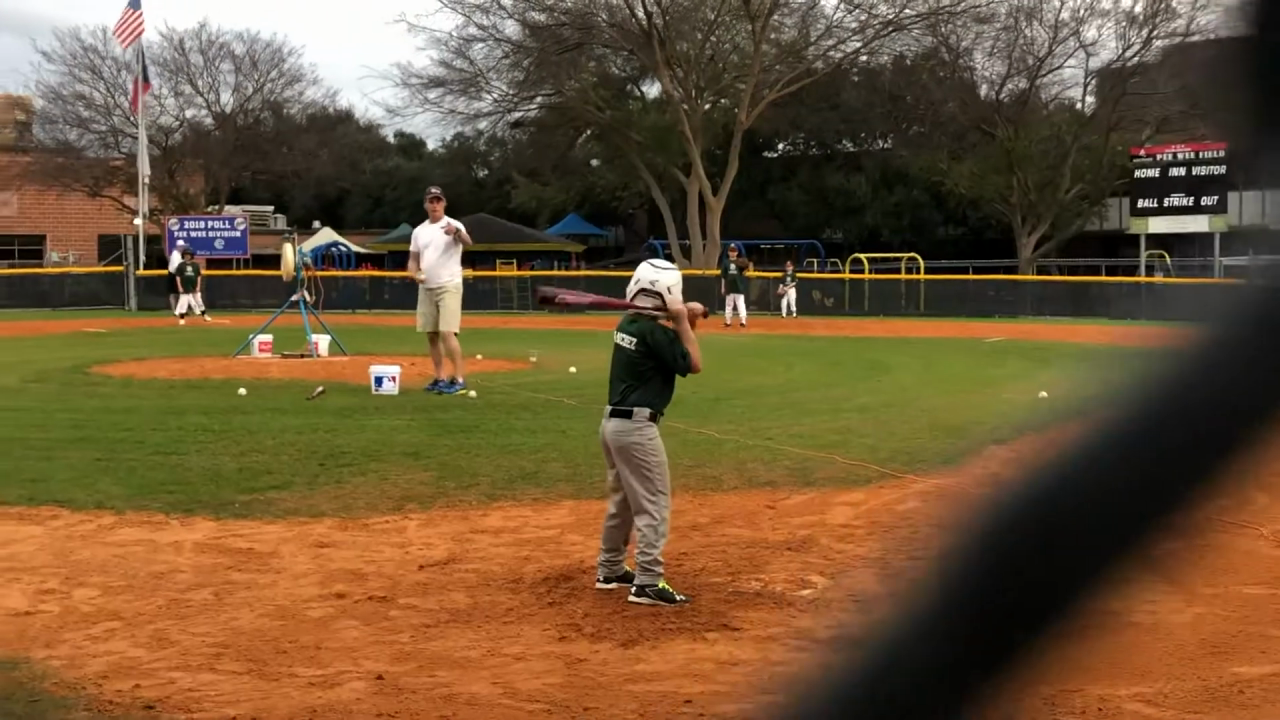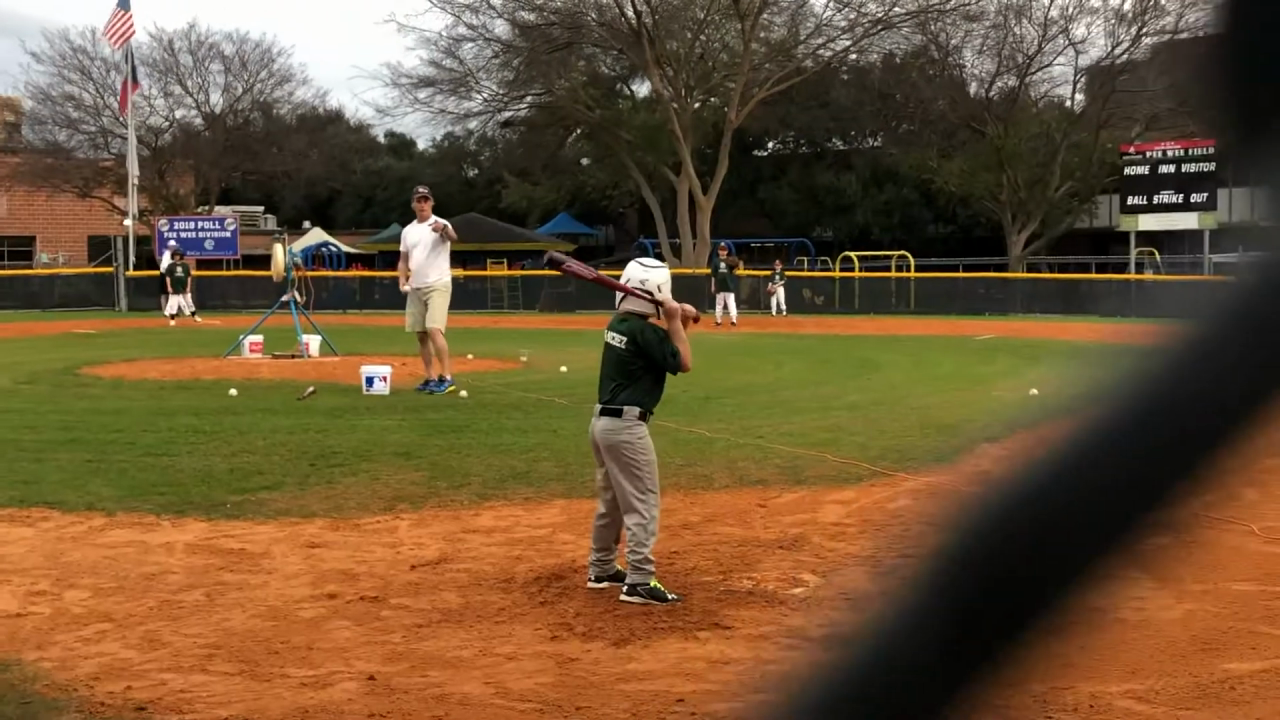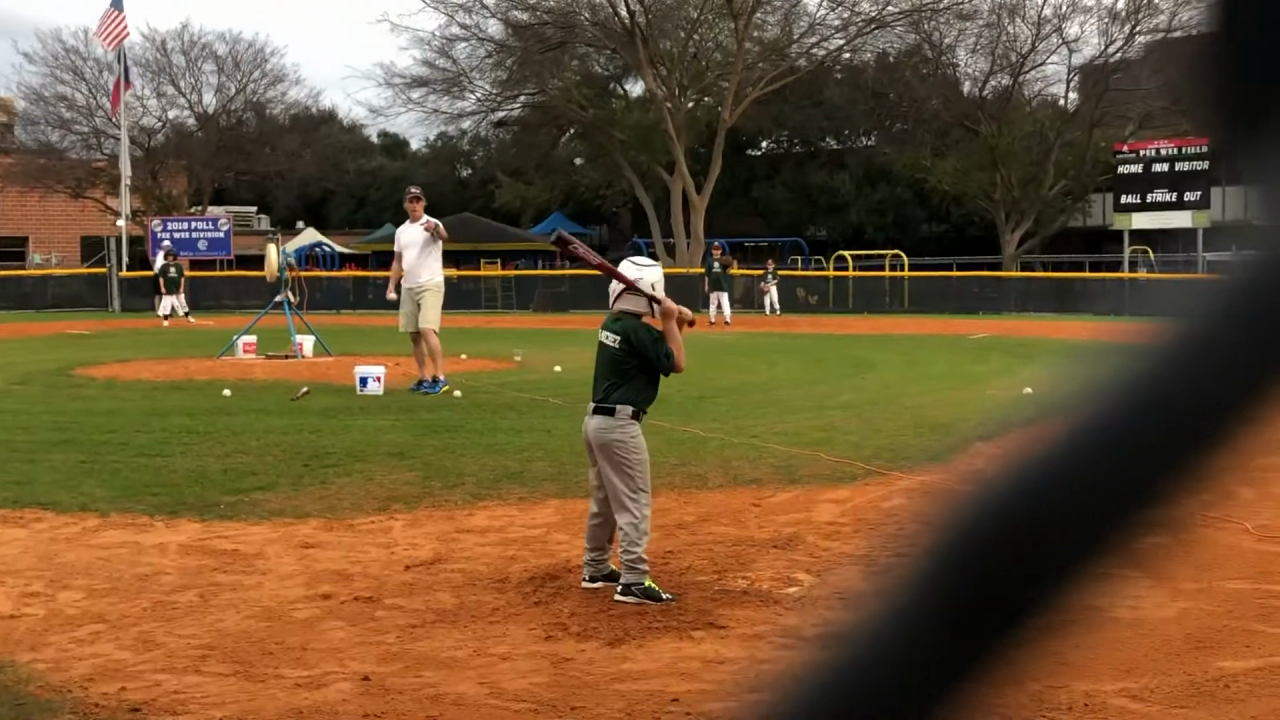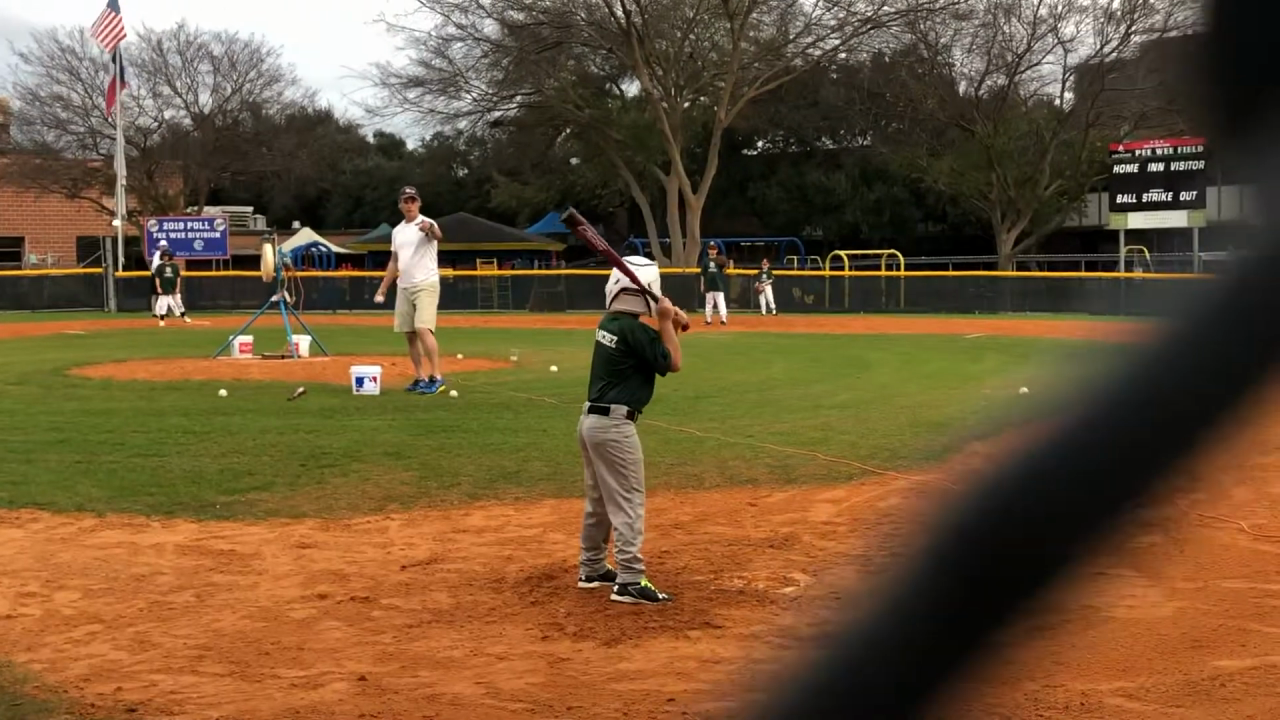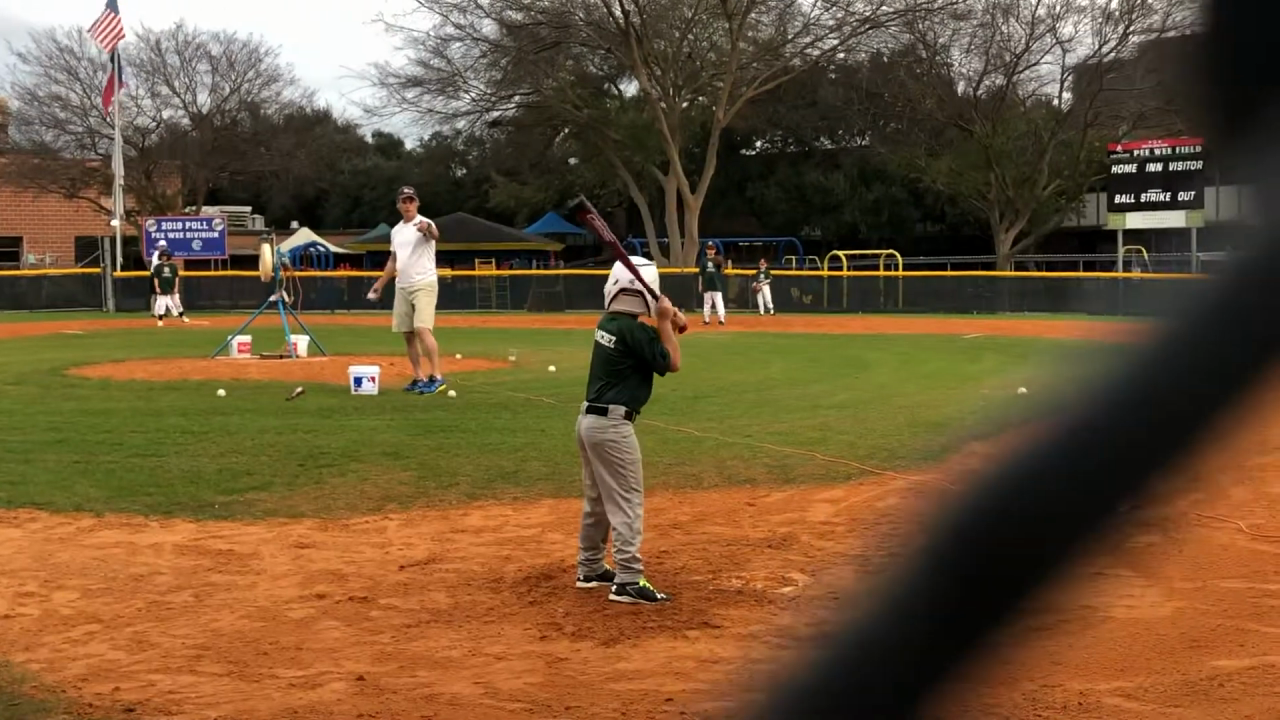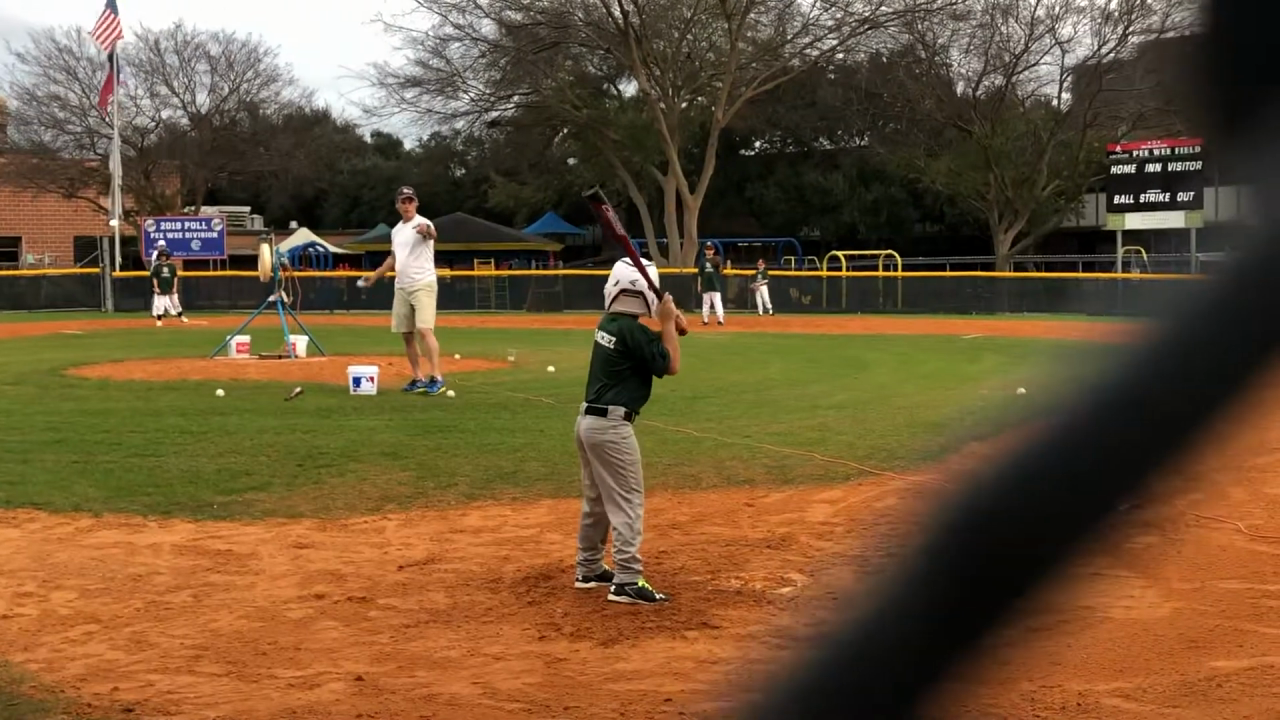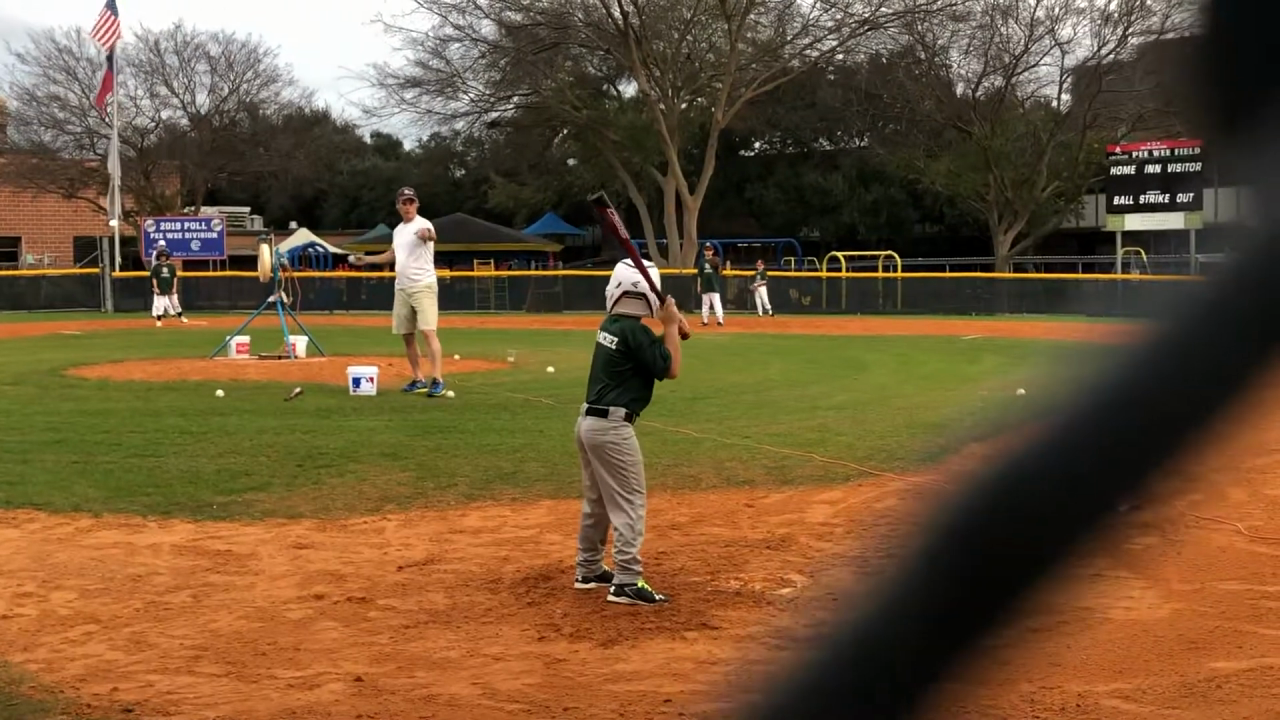
dt=0.1s
person 1, frame 1
left shoulder: (627, 323)
right shoulder: (654, 331)
left elbow: (670, 346)
right elbow: (694, 364)
left wrist: (687, 322)
right wrist: (682, 321)
left hip: (613, 422)
right hip: (636, 427)
left knee: (622, 501)
right knee: (653, 504)
left ankle: (610, 570)
right ankle: (648, 582)
person 1, frame 2
left shoulder: (618, 323)
right shoulder: (643, 330)
left elbow: (659, 347)
right elbow: (683, 363)
left wrist: (678, 322)
right wrist: (674, 321)
left hip: (603, 420)
right hip: (626, 426)
left knee: (611, 500)
right knee: (642, 503)
left ankle: (601, 569)
right ankle: (639, 582)
person 1, frame 3
left shoulder: (612, 322)
right shoulder: (637, 329)
left elbow: (653, 346)
right elbow: (676, 364)
left wrist: (674, 323)
right wrist: (669, 321)
left hip: (596, 420)
right hip: (619, 425)
left knee: (604, 499)
right knee: (634, 502)
left ankle: (595, 569)
right ankle: (633, 581)
person 1, frame 4
left shoulder: (609, 322)
right shoulder: (633, 329)
left elbow: (649, 348)
right elbow: (673, 364)
left wrist: (670, 325)
right wrist: (665, 321)
left hip: (591, 419)
right hip: (614, 425)
left knee: (599, 499)
right knee: (628, 502)
left ankle: (591, 569)
right ankle: (629, 582)
person 1, frame 5
left shoulder: (608, 322)
right shoulder: (632, 329)
left elbow: (647, 347)
right elbow: (671, 364)
left wrist: (669, 325)
right wrist: (664, 321)
left hip: (589, 420)
right hip: (612, 425)
left knee: (597, 499)
right knee: (626, 502)
left ankle: (590, 569)
right ankle: (627, 581)
person 1, frame 6
left shoulder: (608, 322)
right shoulder: (632, 330)
left elbow: (647, 351)
right elbow: (670, 366)
left wrist: (669, 326)
right wrist: (667, 322)
left hip: (588, 420)
right hip: (611, 425)
left knee: (596, 500)
right knee: (627, 502)
left ankle: (589, 569)
right ankle: (626, 581)
person 1, frame 7
left shoulder: (611, 324)
right shoulder: (634, 331)
left elbow: (648, 353)
right elbow: (670, 369)
left wrist: (672, 330)
right wrist: (670, 326)
left hip: (589, 421)
right hip: (612, 426)
left knee: (596, 500)
right knee: (629, 503)
left ankle: (589, 569)
right ankle: (626, 582)
person 2, frame 1
left shoulder: (454, 225)
right shoulder: (419, 231)
left elbow: (468, 241)
right elbow: (413, 260)
left wrist: (457, 232)
right wrist: (415, 273)
left hip: (449, 287)
right hip: (426, 289)
left knee: (447, 333)
right knee: (431, 336)
left ankle: (459, 380)
right ankle: (440, 378)
person 2, frame 2
left shoulder: (440, 224)
right shoulder: (407, 230)
left elbow: (453, 237)
right elbow: (404, 261)
left wrist: (444, 229)
right wrist: (402, 281)
left hip: (438, 286)
right hip: (415, 289)
left knee: (434, 330)
right knee: (422, 335)
left ankle: (447, 377)
right ankle: (431, 378)
person 2, frame 3
left shoulder: (432, 224)
right shoulder: (401, 231)
left elbow: (444, 237)
right elbow: (397, 261)
left wrist: (435, 228)
right wrist: (392, 285)
left hip: (431, 286)
right hip: (408, 289)
left knee: (427, 330)
right knee: (414, 335)
left ankle: (440, 377)
right ankle: (425, 378)
person 2, frame 4
left shoulder: (426, 224)
right shoulder: (397, 230)
left elbow: (438, 236)
left wrist: (430, 228)
right wrist: (384, 286)
left hip: (426, 286)
right hip: (404, 288)
left knee: (423, 330)
right knee: (410, 335)
left ankle: (437, 377)
right ankle: (421, 378)
person 2, frame 5
left shoulder: (424, 224)
right shoulder: (396, 230)
left elbow: (435, 235)
left wrist: (428, 228)
right wrist: (380, 283)
left hip: (424, 285)
right hip: (402, 288)
left knee: (422, 330)
right knee: (408, 335)
left ankle: (436, 377)
right ankle: (419, 378)
person 2, frame 6
left shoulder: (422, 224)
right shoulder: (396, 230)
left elbow: (431, 234)
left wrist: (425, 229)
right wrist: (375, 275)
left hip: (424, 286)
right hip: (401, 288)
left knee: (425, 330)
right knee: (408, 335)
left ankle: (437, 378)
right ankle: (419, 378)
person 2, frame 7
left shoulder: (422, 224)
right shoulder: (398, 230)
left elbow: (432, 236)
left wrist: (427, 234)
right wrist: (368, 259)
left hip: (423, 287)
right hip: (401, 289)
left knee: (427, 331)
right knee: (407, 336)
left ankle: (438, 380)
right ankle: (419, 379)
